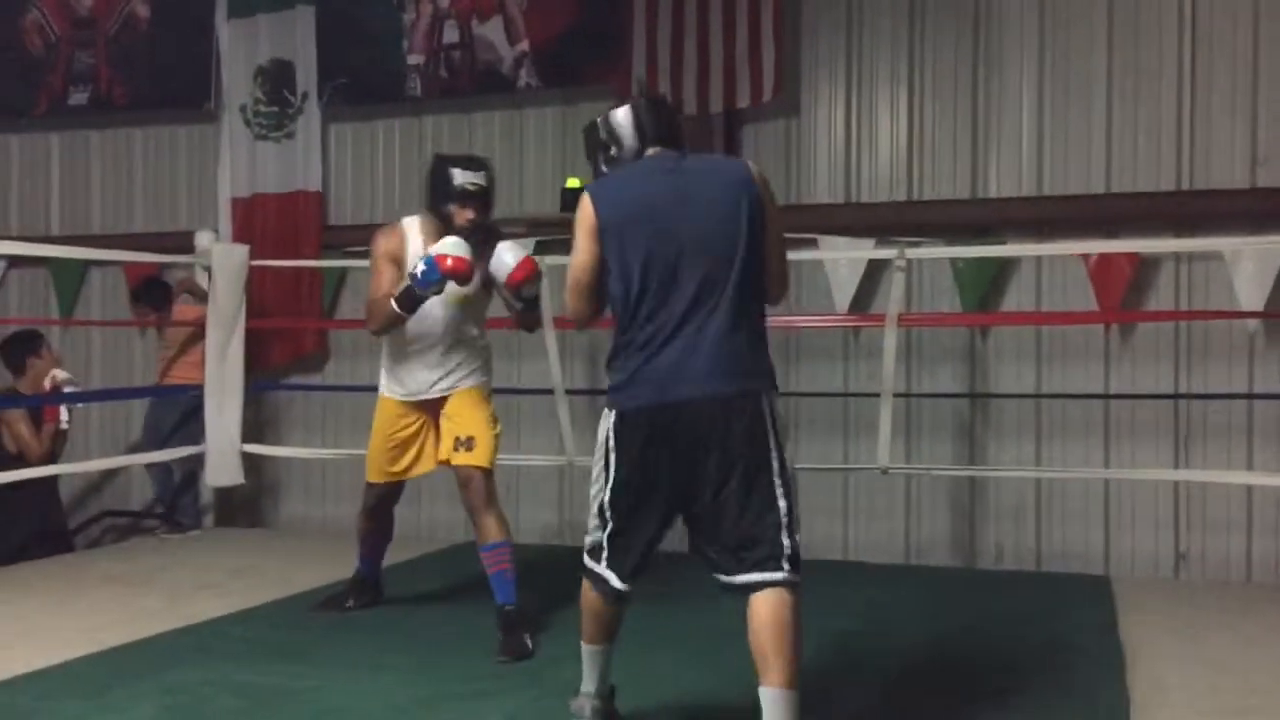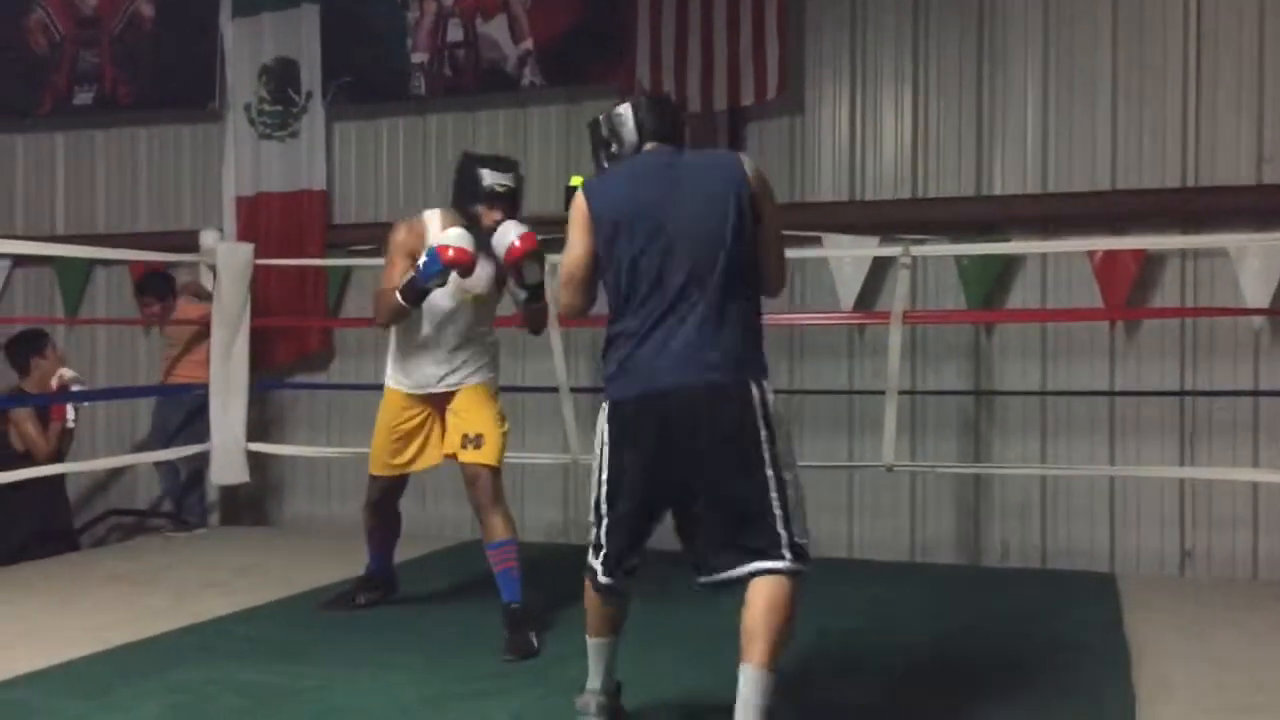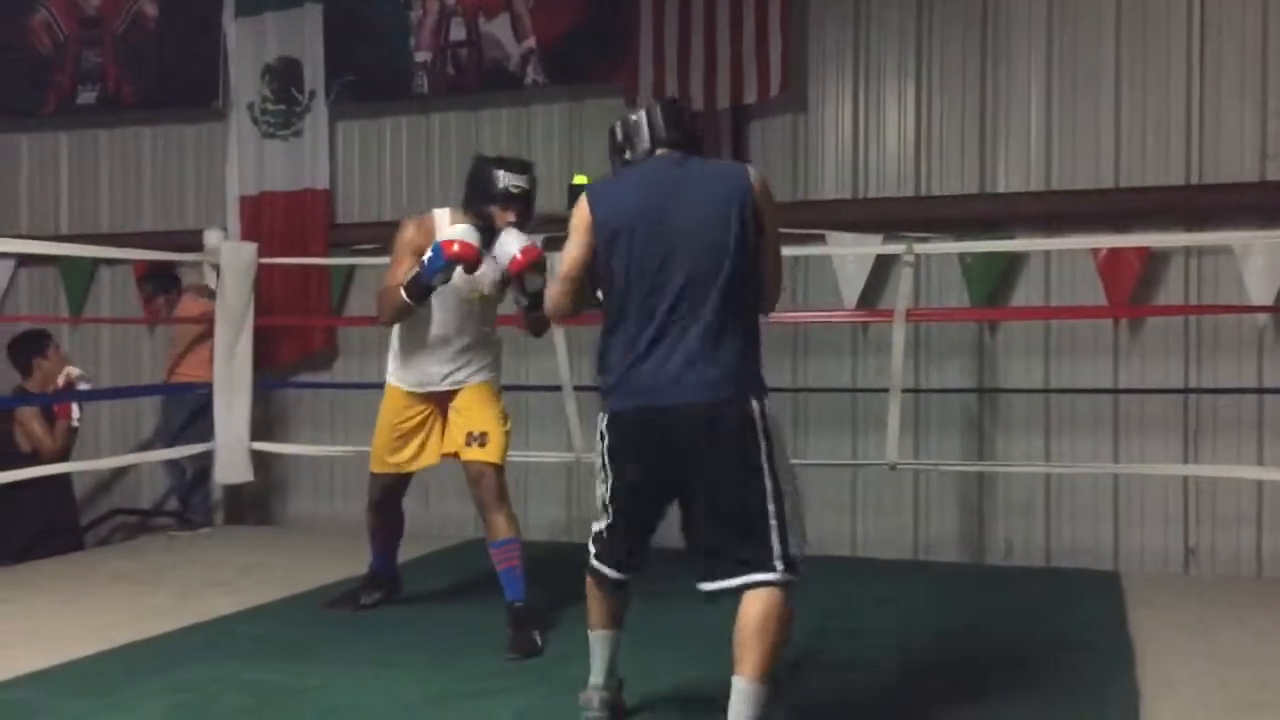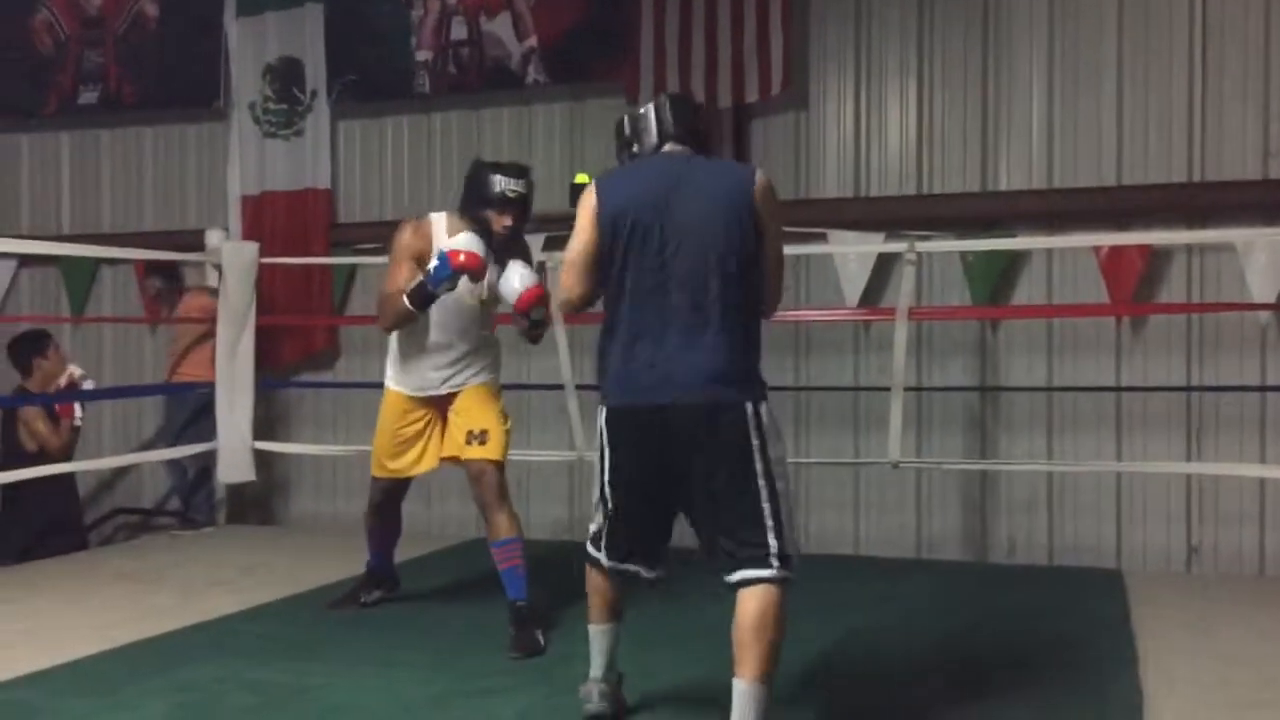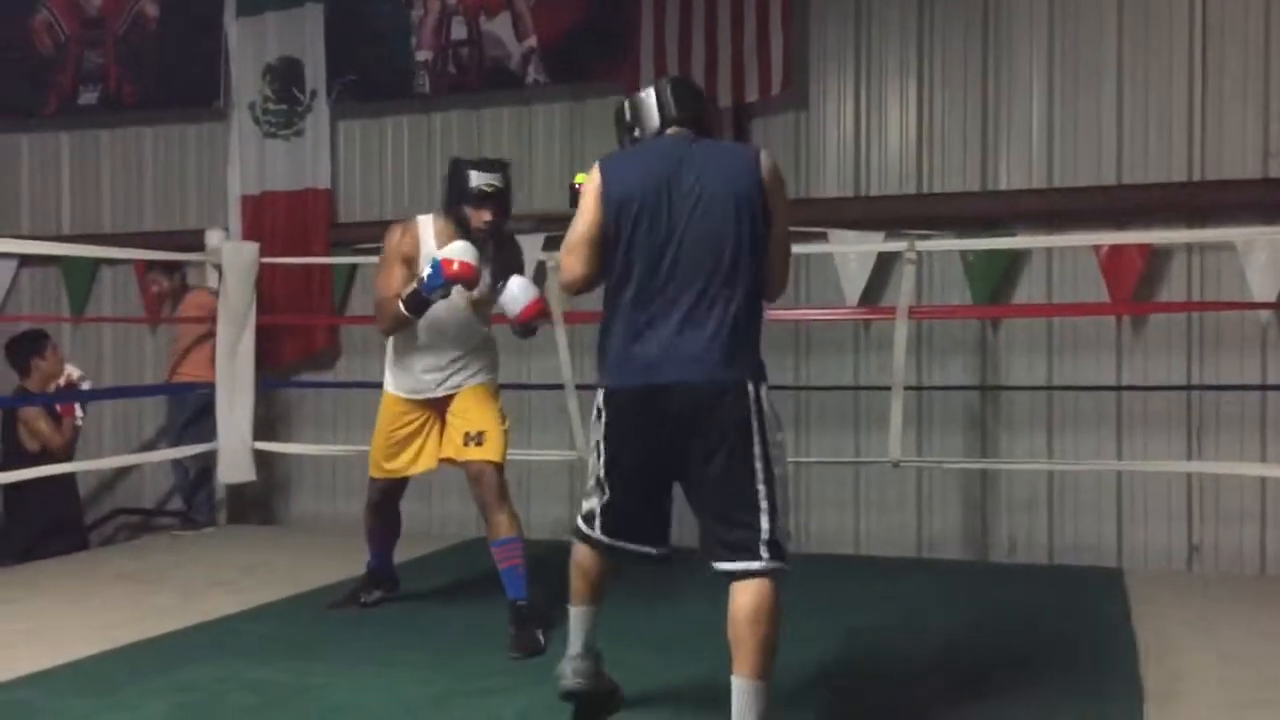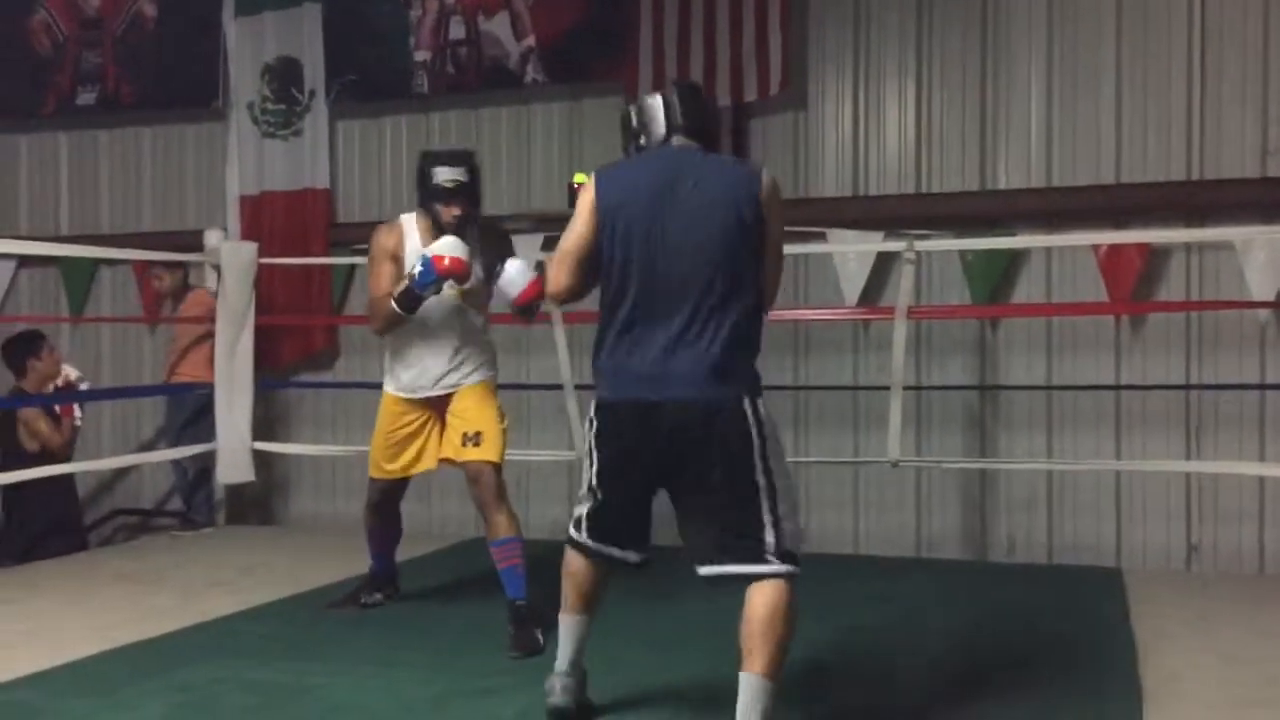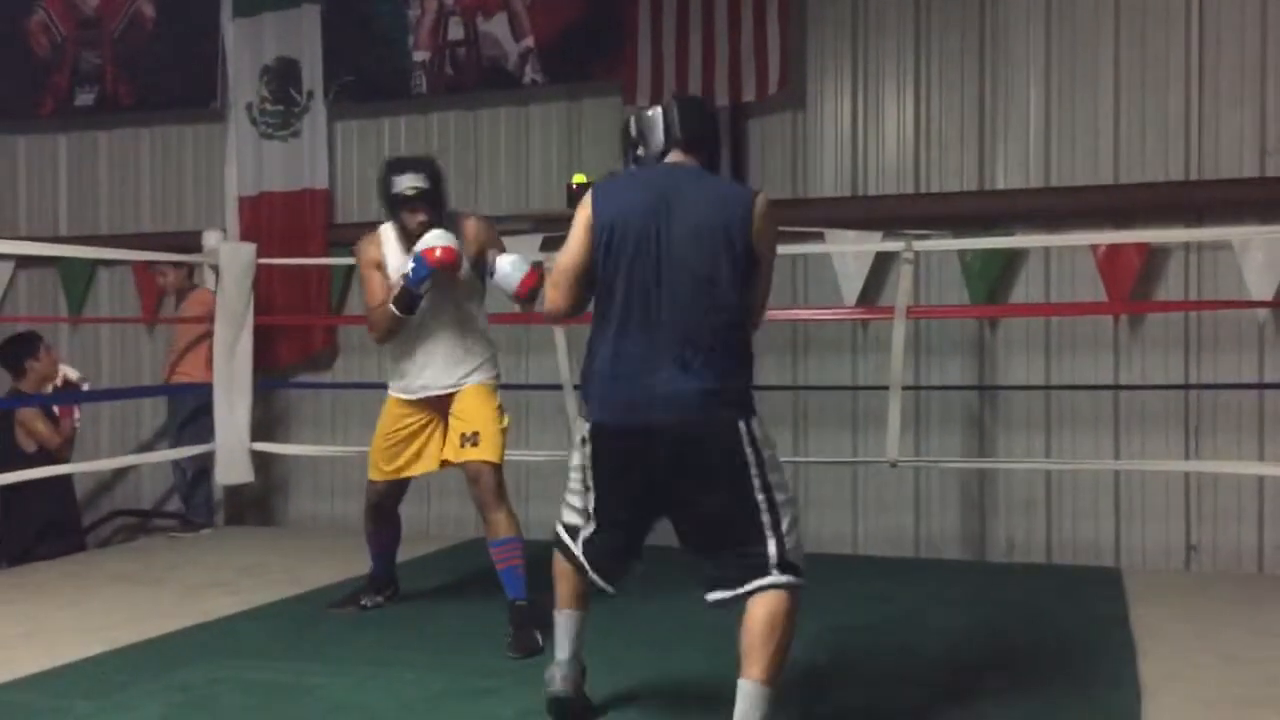
dt=0.1s
person 1, frame 1
left shoulder: (600, 199)
right shoulder: (745, 179)
left elbow: (580, 308)
right elbow: (774, 287)
left hip: (639, 404)
right hip: (734, 399)
left knee: (606, 560)
right knee: (767, 572)
person 1, frame 2
left shoulder: (595, 196)
right shoulder: (741, 174)
left elbow: (572, 302)
right elbow: (774, 280)
left hip: (633, 395)
right hip: (727, 391)
left knee: (609, 558)
right knee: (769, 559)
person 1, frame 3
left shoulder: (597, 202)
right shoulder: (745, 184)
left elbow: (561, 302)
right elbow: (768, 293)
left hip: (631, 405)
right hip: (725, 403)
left knee: (610, 553)
right knee: (764, 570)
person 1, frame 4
left shoulder: (605, 191)
right shoulder: (750, 186)
left elbow: (572, 292)
right elbow: (767, 300)
left hip: (630, 399)
right hip: (721, 399)
left knee: (611, 544)
right knee: (759, 566)
person 1, frame 5
left shoulder: (607, 174)
right shoulder: (756, 168)
left elbow: (575, 274)
right elbow: (774, 282)
left hip: (631, 383)
right hip: (722, 383)
left knee: (600, 525)
right knee: (751, 559)
left ankle: (580, 663)
person 1, frame 6
left shoulder: (604, 186)
right shoulder: (754, 189)
left elbow: (561, 286)
right elbow: (761, 299)
left hip: (624, 397)
right hip: (718, 401)
left knee: (591, 533)
right knee: (769, 565)
person 1, frame 7
left shoulder: (601, 199)
right shoulder: (748, 208)
left elbow: (559, 302)
right elbow: (749, 315)
left hip: (615, 412)
right hip: (711, 418)
left knee: (579, 538)
right knee: (771, 574)
person 2, frame 1
left shoulder: (487, 245)
right shoulder: (392, 240)
left elbow: (529, 323)
right elbow: (376, 321)
left wrist: (526, 293)
right wrist: (417, 287)
left hip: (464, 388)
right hip: (401, 392)
left knee: (478, 491)
right knee: (376, 497)
left ankle: (510, 615)
right ankle: (365, 582)
person 2, frame 2
left shoulder: (505, 243)
right shoulder: (411, 233)
left elbow: (536, 326)
right elbow: (383, 314)
left wrist: (531, 282)
right wrist: (422, 279)
left hip: (471, 382)
right hip: (408, 385)
left knee: (485, 488)
right knee: (380, 492)
left ankle: (515, 613)
right ankle: (379, 577)
person 2, frame 3
left shoulder: (512, 246)
right shoulder: (419, 231)
left elbow: (537, 329)
right elbow: (387, 311)
left wrist: (533, 288)
right wrist: (427, 276)
left hip: (474, 381)
right hip: (409, 384)
left knee: (489, 487)
right knee: (382, 491)
left ankle: (519, 611)
right ankle: (382, 577)
person 2, frame 4
left shoulder: (514, 252)
right shoulder: (417, 235)
left elbow: (532, 334)
right elbow: (387, 318)
left wrist: (532, 314)
right wrist: (430, 284)
left hip: (473, 383)
right hip: (409, 388)
left knee: (489, 486)
right knee: (382, 493)
left ankle: (521, 610)
right ankle: (379, 576)
person 2, frame 5
left shoulder: (504, 248)
right shoulder: (406, 237)
left elbow: (524, 329)
right elbow: (384, 321)
left wrist: (529, 315)
right wrist: (425, 289)
left hip: (471, 384)
right hip: (407, 389)
left knee: (489, 486)
right knee: (380, 493)
left ankle: (521, 610)
right ankle: (380, 576)
person 2, frame 6
left shoulder: (489, 238)
right shoulder: (389, 237)
left elbow: (522, 306)
right elbow: (378, 322)
left wrist: (528, 295)
right wrist: (415, 287)
left hip: (470, 383)
right hip: (405, 390)
left knee: (487, 486)
right knee: (380, 495)
left ankle: (521, 609)
right ankle: (382, 578)
person 2, frame 7
left shoulder: (473, 232)
right shoulder: (374, 247)
left elbow: (517, 287)
right elbow: (378, 329)
left wrist: (525, 284)
right wrist: (411, 286)
left hip: (472, 384)
right hip: (408, 393)
left knee: (487, 485)
right knee: (379, 496)
left ankle: (521, 609)
right ankle: (382, 581)
person 3, frame 1
left shoulder: (190, 314)
right shoulder: (161, 315)
right elbow: (184, 283)
left hip: (189, 390)
right hip: (165, 388)
left knee: (182, 455)
right knee: (152, 449)
left ankle: (186, 519)
right ankle: (173, 512)
person 3, frame 2
left shoulder: (192, 311)
right shoulder: (167, 313)
right elbow: (190, 286)
left hip: (194, 390)
right hip: (170, 388)
left knee: (188, 454)
right knee: (159, 450)
left ankle: (193, 518)
right ankle: (183, 512)
person 3, frame 3
left shoulder: (196, 307)
right shoulder: (171, 308)
right elbow: (200, 289)
left hip: (197, 388)
right hip: (174, 386)
left knee: (193, 453)
right knee: (168, 450)
left ankle: (198, 517)
right ankle: (190, 511)
person 3, frame 4
left shoulder: (198, 301)
right shoulder: (172, 305)
left hip: (198, 387)
right hip: (176, 386)
left knee: (195, 453)
left ankle: (201, 516)
right ankle: (192, 512)
person 3, frame 5
left shoulder: (200, 299)
right shoulder: (176, 303)
left hip: (199, 387)
right hip: (177, 386)
left knee: (195, 453)
left ankle: (201, 517)
right ankle: (194, 512)
person 3, frame 6
left shoulder: (201, 298)
right shoulder: (177, 302)
left hip: (197, 387)
right hip: (178, 387)
left knee: (195, 453)
left ankle: (201, 517)
right ankle: (194, 514)
person 3, frame 7
left shoulder: (203, 298)
right shoulder: (182, 301)
left hip: (196, 387)
right hip: (178, 386)
left knee: (194, 454)
right knee: (179, 454)
left ankle: (200, 518)
right ankle: (193, 514)
person 4, frame 1
left shoulder: (37, 402)
left elbow: (53, 453)
right elbow: (37, 454)
left wrist: (61, 414)
right wrist: (51, 410)
left hip: (43, 506)
person 4, frame 2
left shoulder: (41, 401)
left elbow: (59, 452)
right elbow: (45, 453)
left wrist: (67, 412)
right wrist: (58, 408)
left hip: (48, 504)
person 4, frame 3
left shoulder: (45, 400)
right shoulder: (24, 406)
left elbow: (63, 450)
right elbow: (53, 451)
left wrist: (71, 409)
right wrist: (63, 407)
left hip: (53, 504)
person 4, frame 4
left shoulder: (43, 400)
right shoulder: (26, 406)
left elbow: (65, 449)
right elbow: (59, 449)
left wrist: (72, 405)
right wrist: (66, 405)
left hip: (55, 505)
person 4, frame 5
left shoulder: (42, 400)
right shoulder: (27, 406)
left elbow: (66, 448)
right elbow: (62, 448)
left wrist: (72, 405)
right wrist: (68, 404)
left hip: (56, 506)
person 4, frame 6
left shoulder: (37, 401)
right shoulder: (25, 407)
left elbow: (65, 449)
right elbow: (63, 447)
left wrist: (69, 404)
right wrist: (67, 404)
left hip: (53, 507)
person 4, frame 7
left shoulder: (34, 402)
right shoulder: (23, 408)
left elbow: (63, 449)
right elbow: (61, 448)
left wrist: (66, 401)
right wrist: (67, 404)
left hip: (51, 508)
